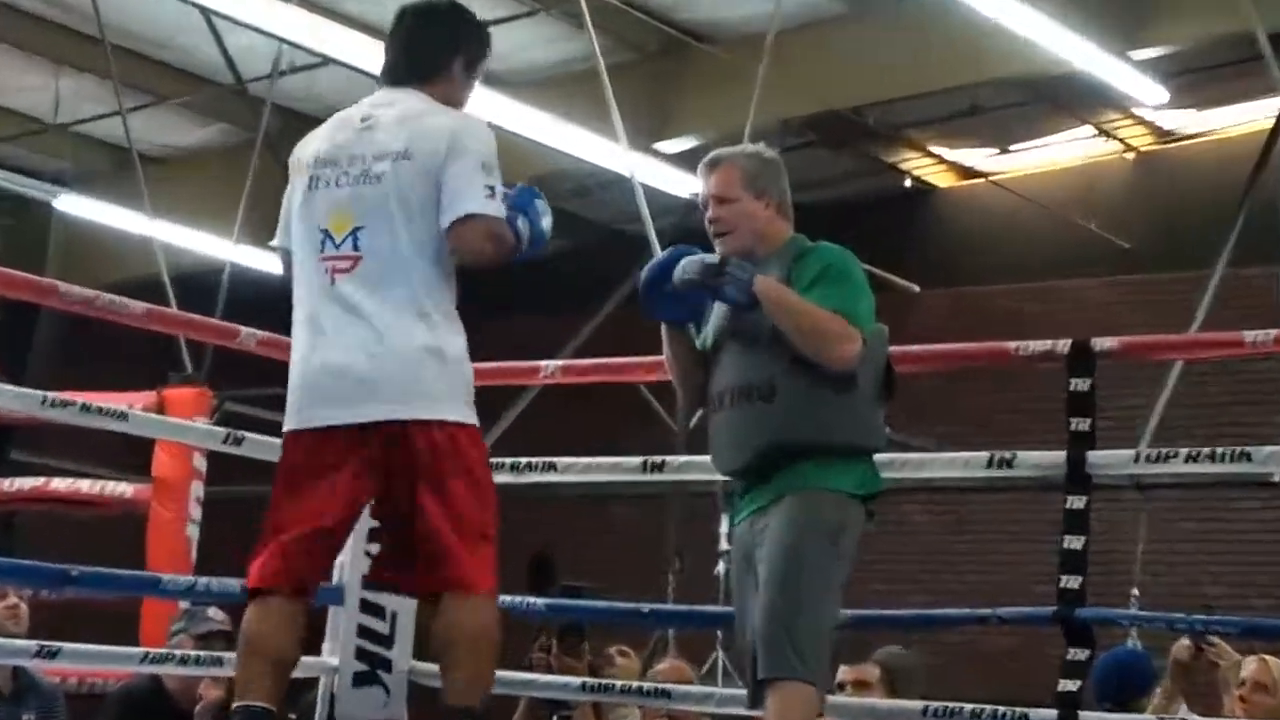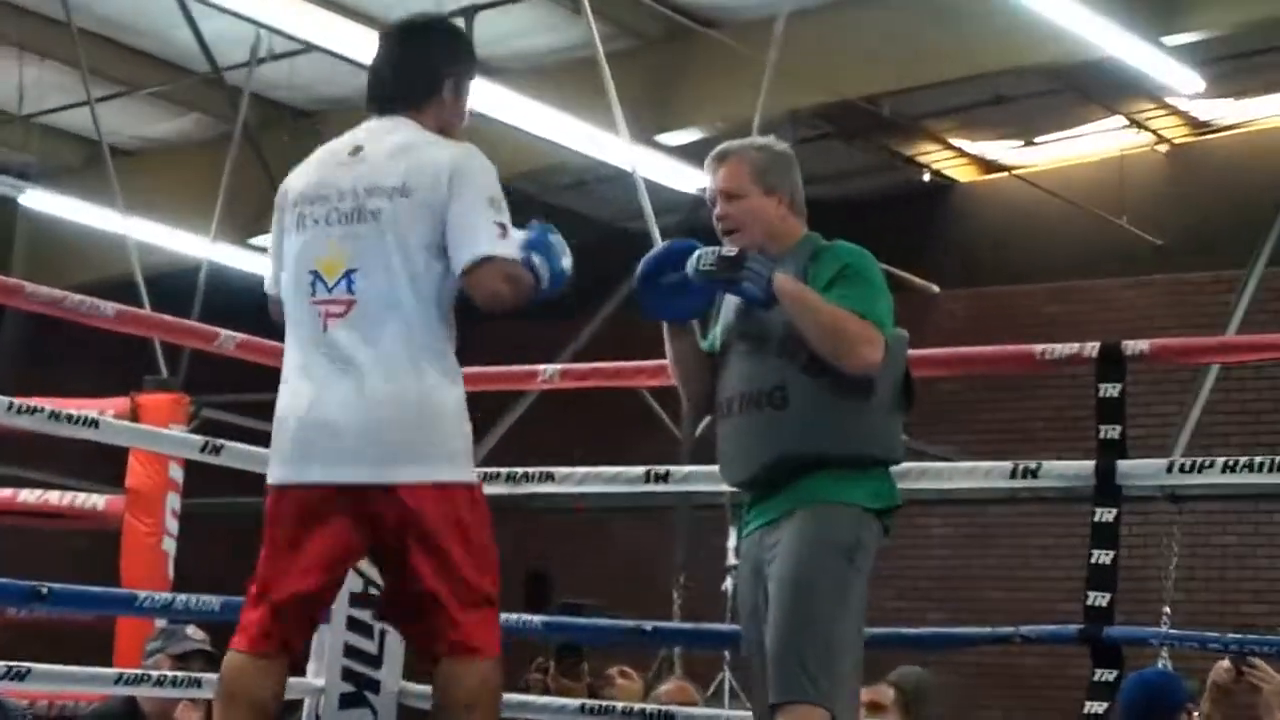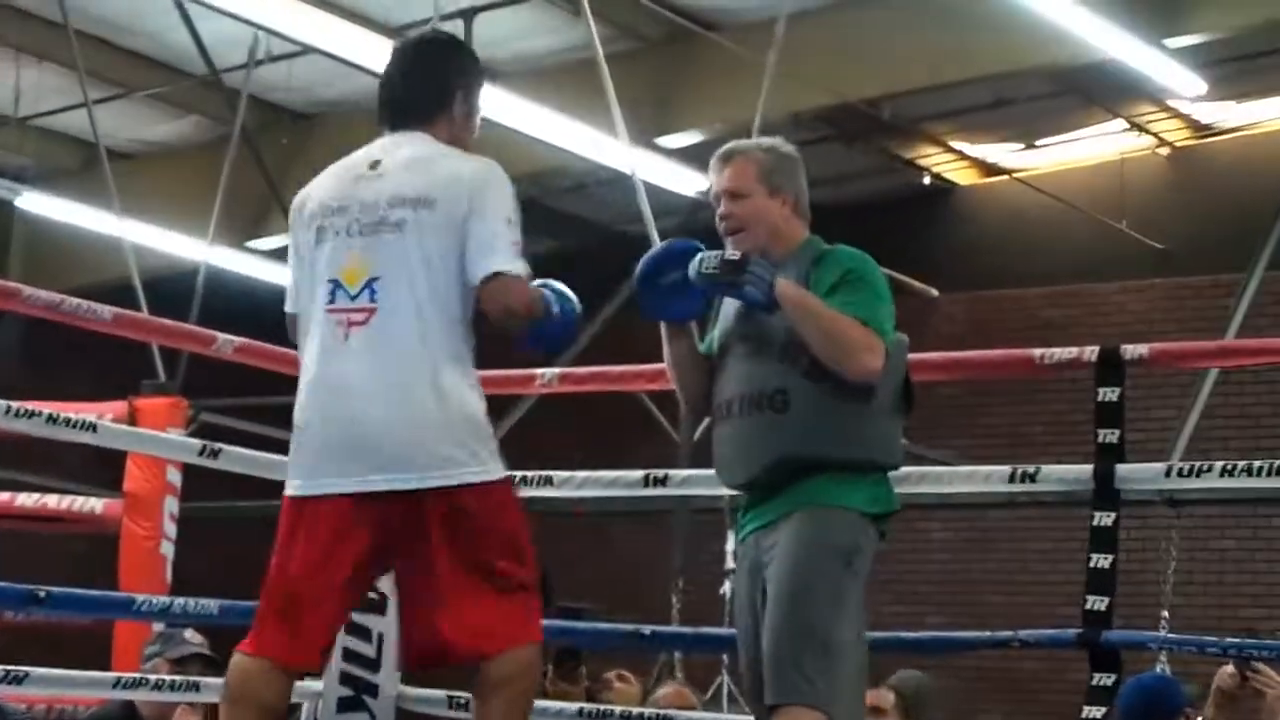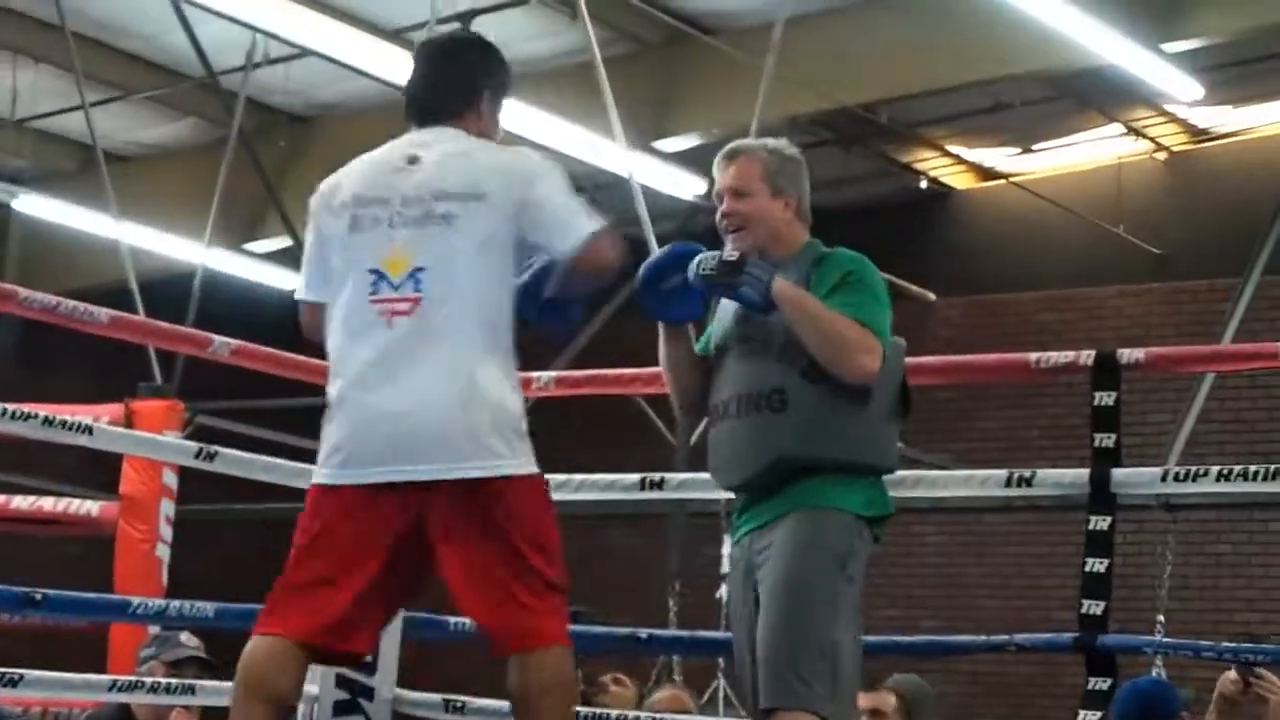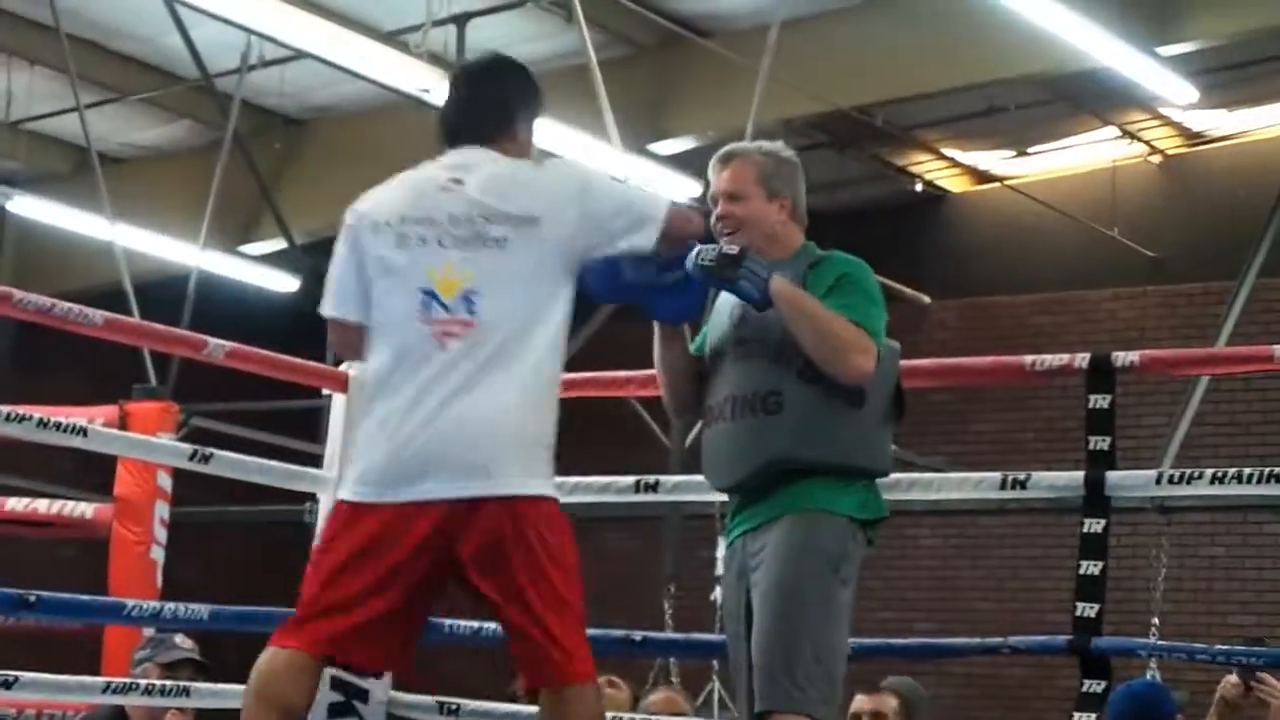
dt=0.1s
person 1, frame 1
left shoulder: (314, 146)
right shoulder: (457, 131)
right elbow: (476, 242)
right wrist: (518, 231)
left hip: (320, 390)
right hip: (421, 389)
left knee: (284, 574)
right knee: (466, 571)
person 1, frame 2
left shoulder: (301, 180)
right shoulder: (455, 165)
right elbow: (492, 287)
right wrist: (533, 271)
left hip: (309, 442)
right hip: (416, 445)
left knee: (267, 632)
right knee: (467, 635)
person 1, frame 3
left shoulder: (315, 194)
right shoulder: (472, 178)
left elbow: (301, 324)
right elbow: (503, 299)
right wrist: (546, 307)
left hip: (325, 450)
right hip: (439, 446)
left knee: (280, 639)
right knee: (508, 627)
person 1, frame 4
left shoulder: (340, 187)
right shoulder: (514, 169)
left elbow: (313, 321)
right elbow: (599, 258)
right wrist: (556, 281)
left hip: (360, 443)
right hip: (474, 443)
left knee: (293, 625)
right knee: (537, 629)
person 1, frame 5
left shoulder: (373, 208)
right shoulder: (562, 189)
left elbow: (345, 339)
left hip: (390, 464)
right hip: (505, 467)
left knee: (309, 636)
right knee: (562, 659)
person 2, frame 1
left shoulder: (824, 263)
right shoulder: (727, 289)
left elbow: (841, 346)
right elbow: (694, 397)
left wrist: (758, 284)
right wrist: (673, 322)
left hip: (816, 482)
right hip: (752, 494)
left knee: (786, 656)
right knee: (767, 665)
person 2, frame 2
left shoulder: (840, 263)
right shoulder: (736, 292)
left elbow: (863, 352)
right elbow: (700, 401)
left wrist: (776, 282)
right wrist: (676, 320)
left hip: (829, 497)
right hip: (761, 508)
person 2, frame 3
left shoulder: (842, 268)
right shoulder: (736, 294)
left elbow: (863, 359)
right elbow: (698, 403)
left wrist: (778, 287)
right wrist: (675, 321)
left hip: (827, 501)
right hip: (758, 512)
person 2, frame 4
left shoulder: (841, 271)
right shoulder: (734, 295)
left elbow: (861, 360)
right elbow: (692, 404)
left wrist: (775, 288)
right wrist: (673, 321)
left hip: (822, 502)
right hip: (753, 513)
person 2, frame 5
left shoulder: (837, 273)
right shoulder: (731, 295)
left elbow: (856, 361)
right elbow: (684, 405)
left wrist: (773, 284)
right wrist: (669, 322)
left hip: (818, 506)
right hip: (747, 516)
